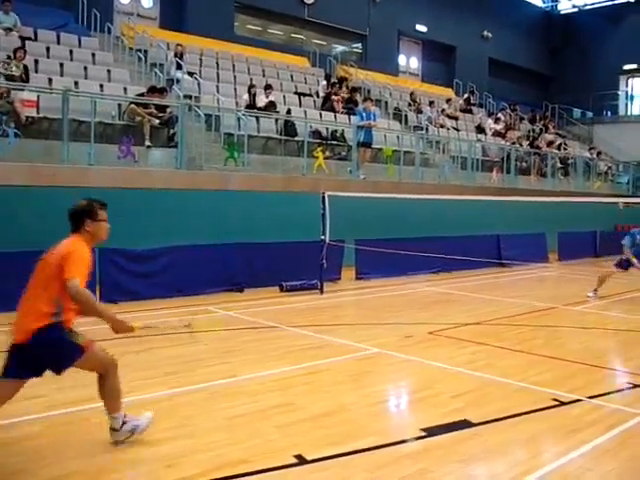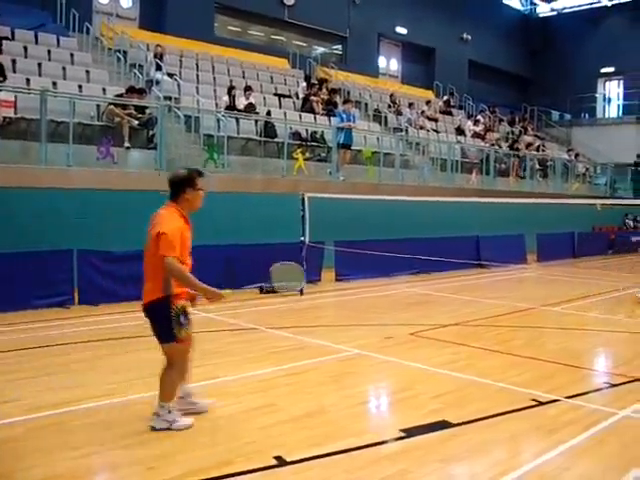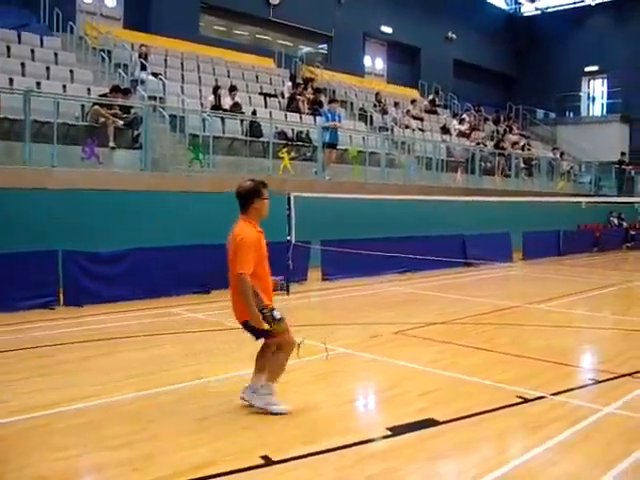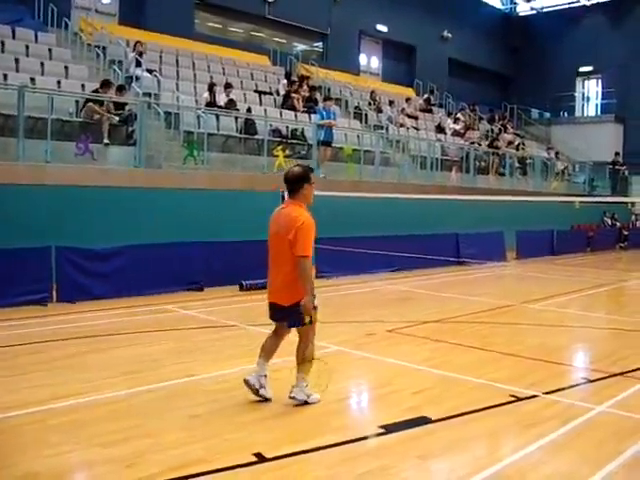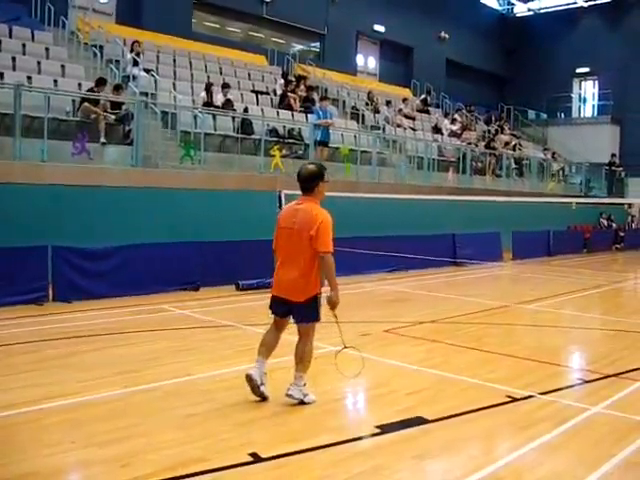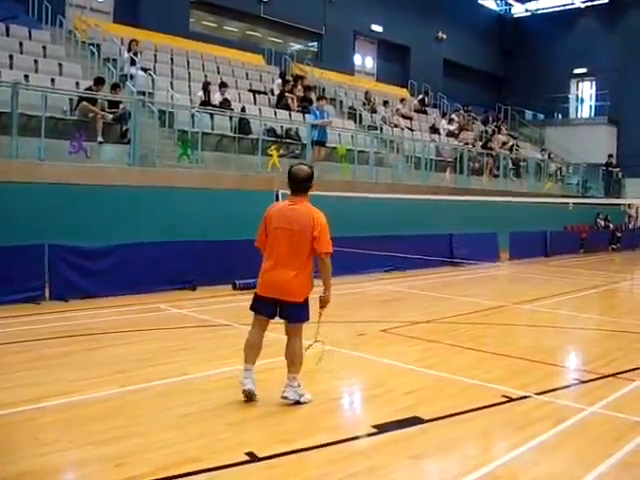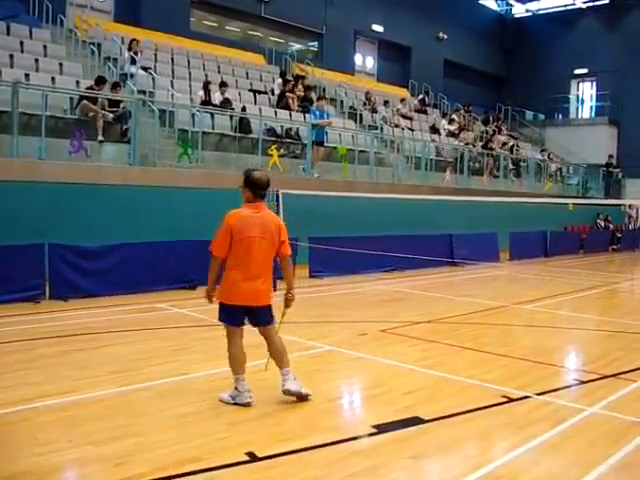
dt=0.4s
person 1, frame 1
left shoulder: (65, 248)
right shoulder: (78, 251)
right elbow: (74, 290)
left wrist: (75, 310)
right wrist: (111, 318)
left hip: (29, 331)
right hip: (47, 331)
right knee: (108, 366)
right ankle: (119, 425)
person 1, frame 2
left shoulder: (168, 215)
right shoulder: (171, 222)
right elbow: (170, 264)
left wrist: (188, 288)
right wrist: (202, 289)
left hip: (165, 296)
right hip: (165, 300)
left knee: (182, 349)
right knee: (178, 356)
left ankle: (183, 399)
right ankle: (164, 415)
person 1, frame 3
left shoulder: (246, 229)
right shoulder: (247, 234)
right elbow: (242, 277)
left wrist: (268, 279)
right wrist: (254, 312)
left hip: (257, 302)
right hip: (255, 305)
left knee: (272, 343)
right knee: (286, 343)
left ankle: (254, 391)
right ankle: (265, 394)
person 1, frame 4
left shoulder: (278, 213)
right shoulder: (303, 218)
right elbow: (303, 260)
right wrist: (308, 295)
left hip: (277, 289)
right hip: (296, 292)
left knee: (280, 330)
right knee: (307, 336)
left ankle: (258, 375)
right ankle: (301, 388)
person 1, frame 5
left shoulder: (285, 211)
right shoulder: (320, 216)
left elbow: (277, 249)
right elbow: (325, 256)
right wrist: (334, 290)
left hip: (281, 284)
right hip: (305, 287)
left knee: (277, 326)
right knee: (306, 335)
left ankle: (258, 370)
right ankle: (298, 386)
person 1, frame 6
left shoulder: (272, 211)
right shoulder: (316, 217)
left elbow: (262, 247)
right elbow: (324, 257)
right wrist: (327, 289)
left hip: (267, 284)
right hip: (296, 287)
left knee: (257, 328)
right knee: (294, 336)
left ankle: (248, 379)
right ankle: (292, 388)
person 1, frame 7
left shoulder: (233, 218)
right shoulder: (276, 221)
left elbow: (217, 256)
right elbow: (286, 259)
left wrist: (211, 284)
right wrist: (290, 290)
left hip: (232, 291)
right hip: (261, 293)
left knee: (234, 338)
right knee: (271, 335)
left ankle: (241, 391)
right ankle: (289, 381)
